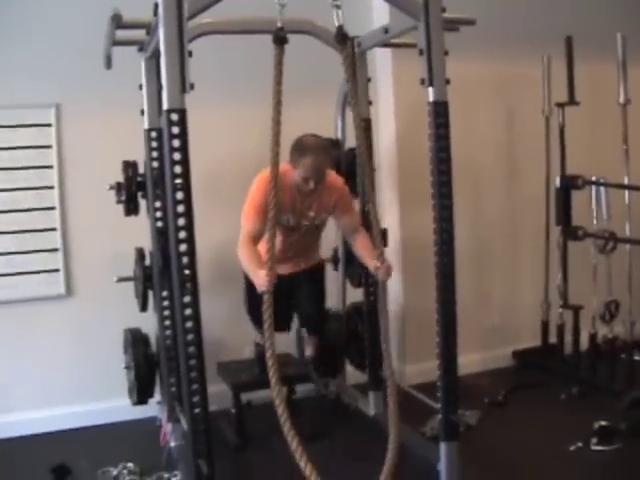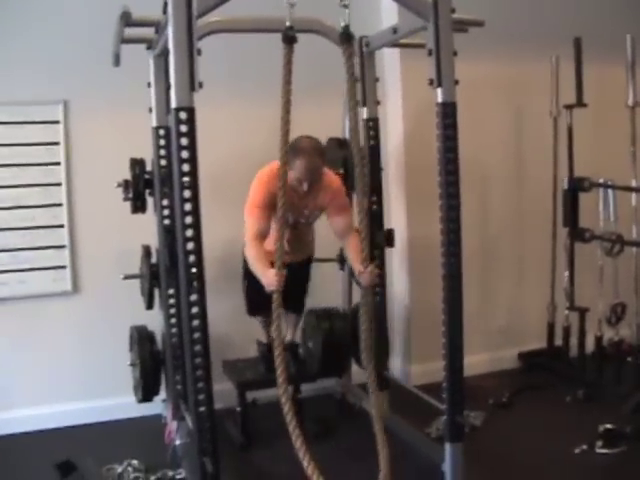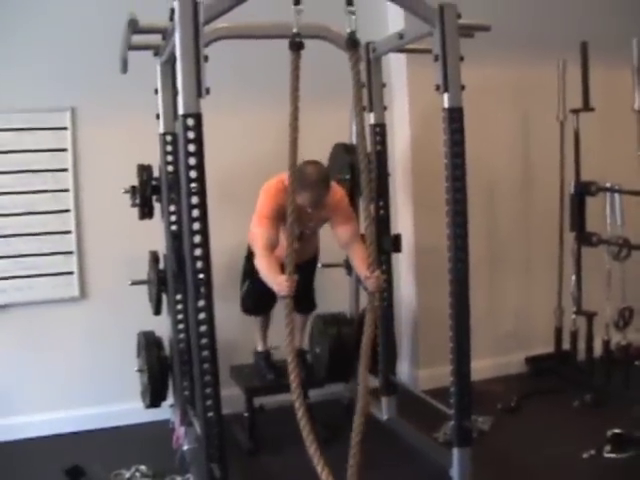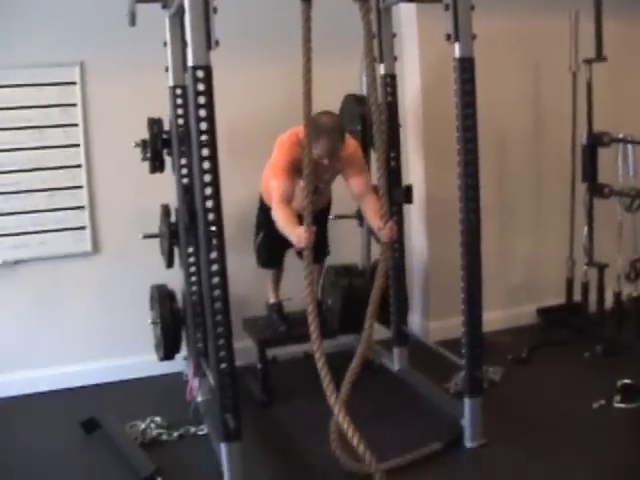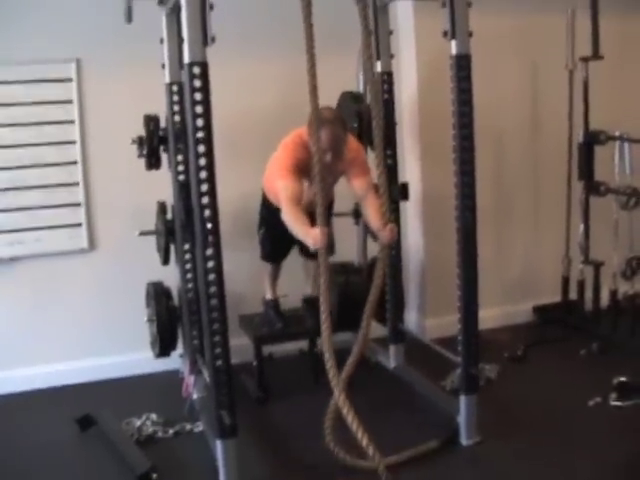
dt=0.3s
person 1, frame 1
left shoulder: (335, 187)
right shoulder: (268, 183)
left elbow: (354, 233)
right elbow: (246, 242)
left wrist: (373, 263)
right wrist: (257, 276)
left hip: (307, 265)
right hip: (267, 264)
left knee: (313, 317)
right knee: (264, 320)
left ankle: (312, 356)
right ankle: (262, 345)
person 1, frame 2
left shoulder: (332, 185)
right shoulder: (267, 181)
left elbow: (346, 233)
right elbow: (253, 239)
left wrist: (360, 268)
right wrist: (265, 276)
left hip: (300, 252)
right hip: (265, 251)
left knee: (295, 301)
right knee: (261, 302)
left ankle: (290, 343)
right ankle: (267, 341)
person 1, frame 3
left shoulder: (336, 197)
right shoulder: (273, 193)
left elbow: (351, 241)
right elbow: (263, 251)
left wrist: (366, 274)
right wrist: (276, 282)
left hip: (304, 253)
right hip: (269, 253)
left knee: (304, 303)
right knee: (258, 302)
left ankle: (299, 349)
right ankle: (261, 350)
person 1, frame 4
left shoulder: (350, 150)
right shoulder: (288, 146)
left elbow: (364, 194)
right elbow: (280, 204)
left wrist: (379, 225)
right wrist: (294, 234)
left hip: (318, 203)
right hip: (277, 202)
left knee: (317, 251)
right knee: (272, 254)
right ankle: (273, 302)
person 1, frame 5
left shoulder: (353, 150)
right shoulder: (292, 148)
left elbow: (366, 194)
right elbow: (289, 205)
left wrist: (379, 227)
right wrist: (308, 235)
right hip: (279, 200)
left knee: (318, 249)
right knee: (274, 250)
left ankle: (311, 297)
right ankle: (270, 298)
